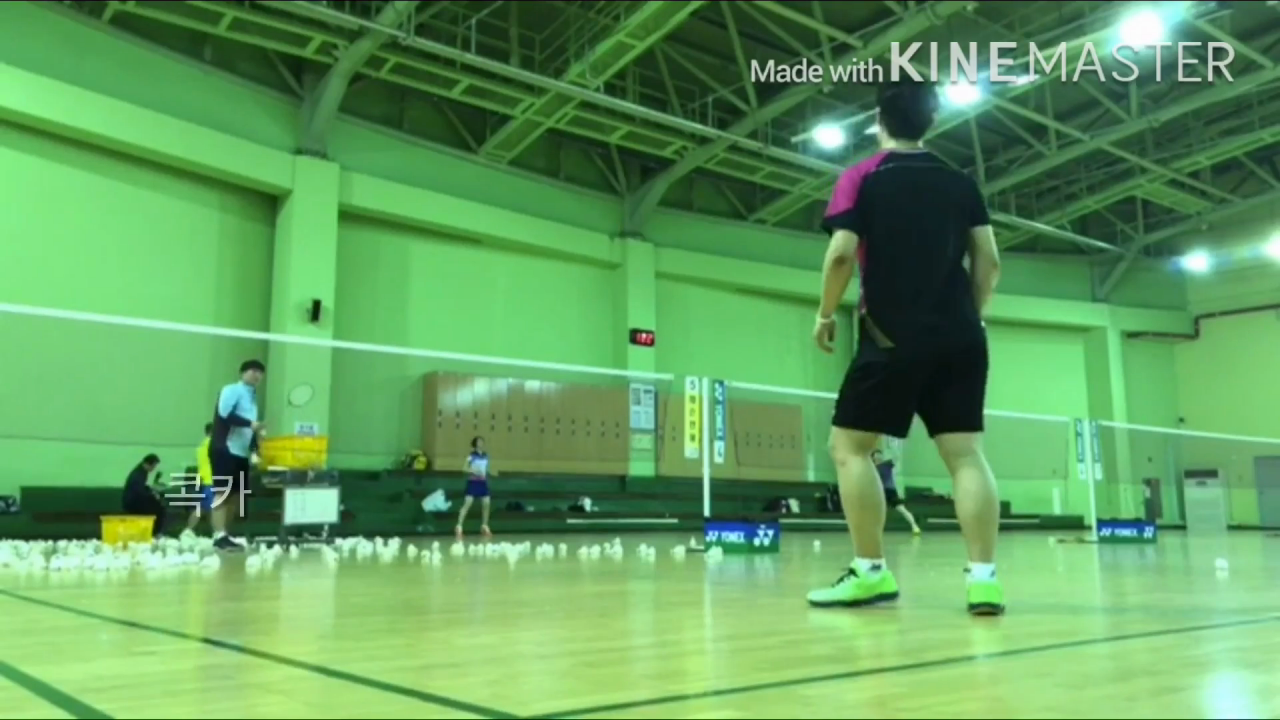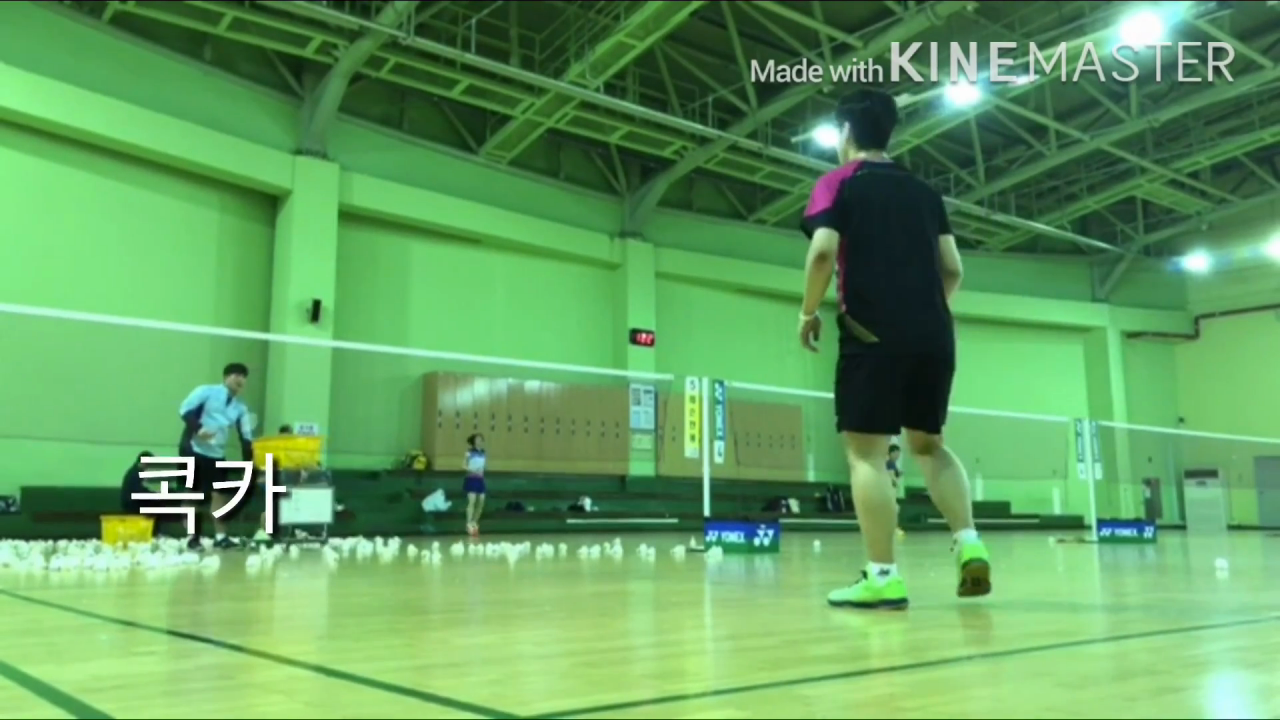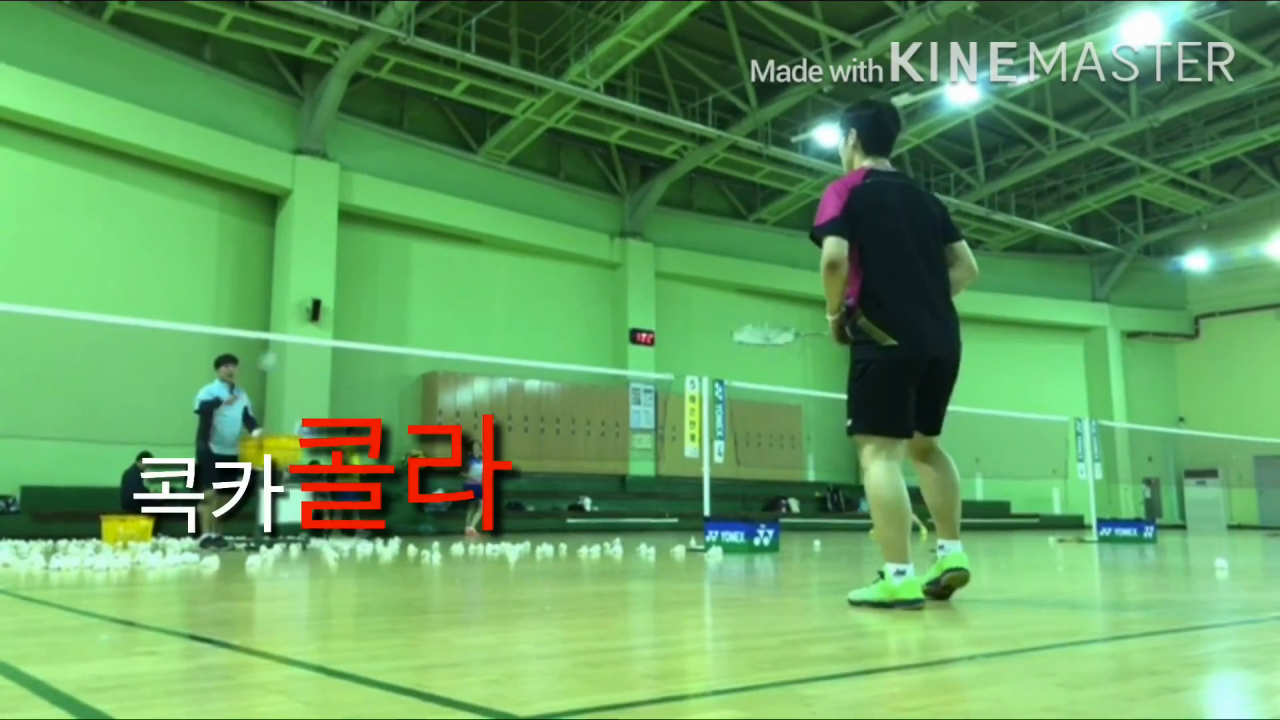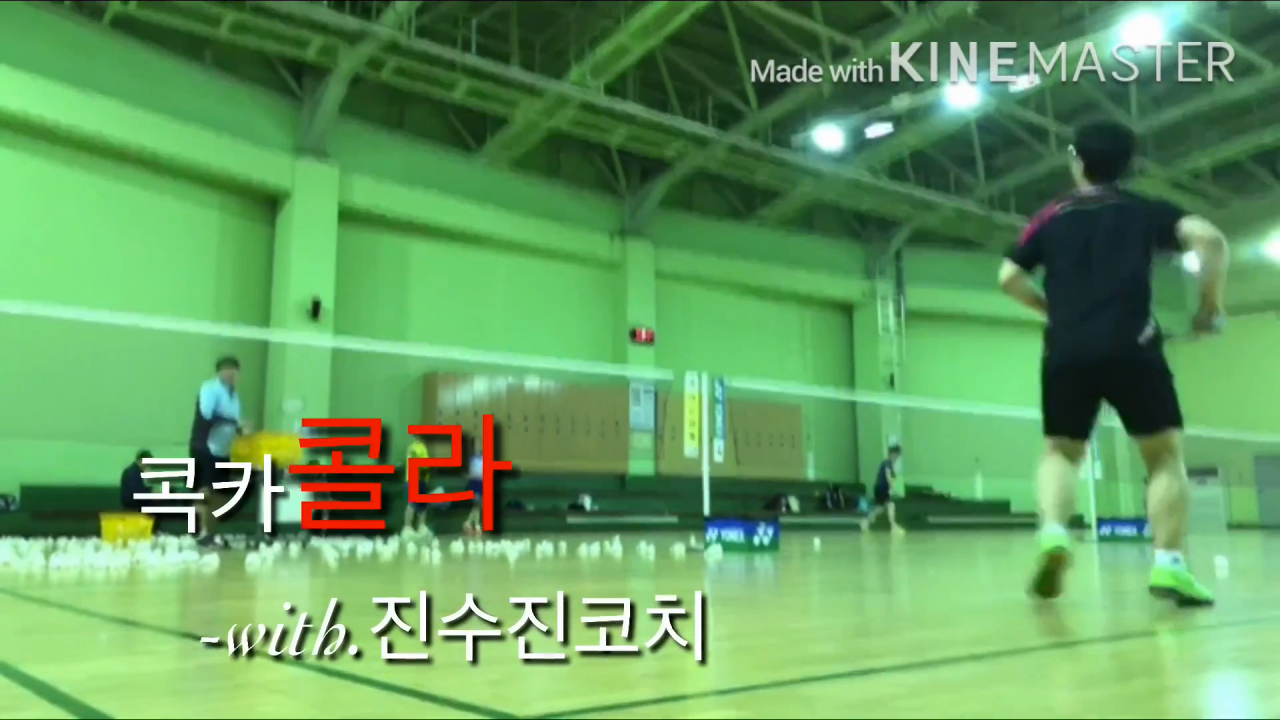
dt=1s
person 1, frame 1
left shoulder: (862, 179)
right shoulder: (960, 183)
left elbow: (842, 254)
right elbow: (987, 261)
left wrist: (825, 313)
left hip: (891, 340)
right hip: (958, 339)
left knee: (849, 446)
right knee: (965, 455)
left ankle: (870, 572)
right ankle: (983, 578)
person 1, frame 2
left shoulder: (837, 183)
right shoulder: (925, 191)
left elbow: (823, 252)
right elbow: (952, 268)
left wrist: (809, 312)
left hip: (872, 335)
right hip: (934, 336)
left knee: (865, 452)
right knee: (928, 444)
left ankle: (882, 578)
right ankle: (969, 545)
person 1, frame 3
left shoulder: (845, 191)
right shoulder: (924, 197)
left elbow: (835, 258)
right elbow: (966, 267)
left wrist: (835, 312)
left hip: (885, 339)
right hip: (942, 339)
left knee: (879, 452)
right knee: (924, 445)
left ankle: (897, 578)
right ankle: (951, 553)
person 1, frame 4
left shoulder: (1051, 220)
right shoulder: (1146, 211)
left elbow: (1009, 278)
right elbow: (1209, 238)
right wrist: (1210, 304)
left hip: (1066, 352)
right hip: (1130, 347)
left knee: (1059, 453)
right knee: (1164, 455)
left ankle: (1052, 534)
right ankle: (1169, 564)
person 2, frame 1
left shoulder: (253, 400)
right shoulder: (231, 390)
right elbow: (225, 413)
left wrist: (253, 450)
right wrist: (250, 423)
left hip: (242, 453)
right hip: (224, 449)
left knee: (235, 495)
right knee: (222, 492)
left ankle: (223, 535)
right ankle: (219, 536)
person 2, frame 2
left shoulder: (240, 407)
right shoulder: (206, 391)
left elbow: (246, 437)
right elbow: (185, 410)
right wrist: (198, 429)
left hip: (217, 455)
right hip: (193, 450)
left knee: (220, 494)
left ankle: (221, 537)
right ankle: (193, 537)
person 2, frame 3
left shoulder: (241, 395)
right shoulder: (209, 391)
left elbow: (248, 417)
right elbow: (200, 407)
left wrist: (254, 429)
right wrist: (222, 402)
left hip: (231, 451)
right hip: (209, 450)
left knee: (221, 495)
right knee: (208, 493)
left ankle: (215, 534)
right ankle: (205, 536)
person 2, frame 4
left shoulder: (233, 395)
right shoulder: (209, 389)
right elbow: (209, 414)
left wrist: (241, 428)
right wrist: (235, 421)
left hip: (222, 451)
right hip: (205, 447)
left knee: (214, 493)
right knee: (204, 491)
left ankle: (209, 533)
right ankle: (203, 533)
